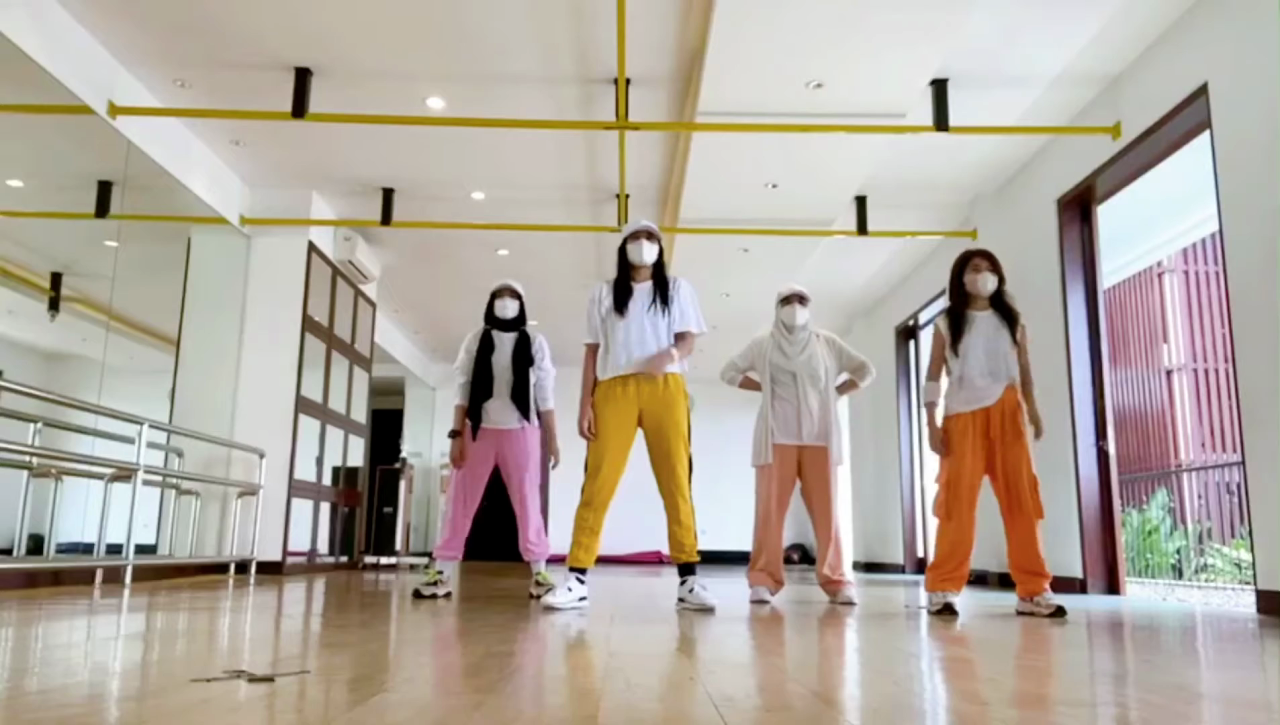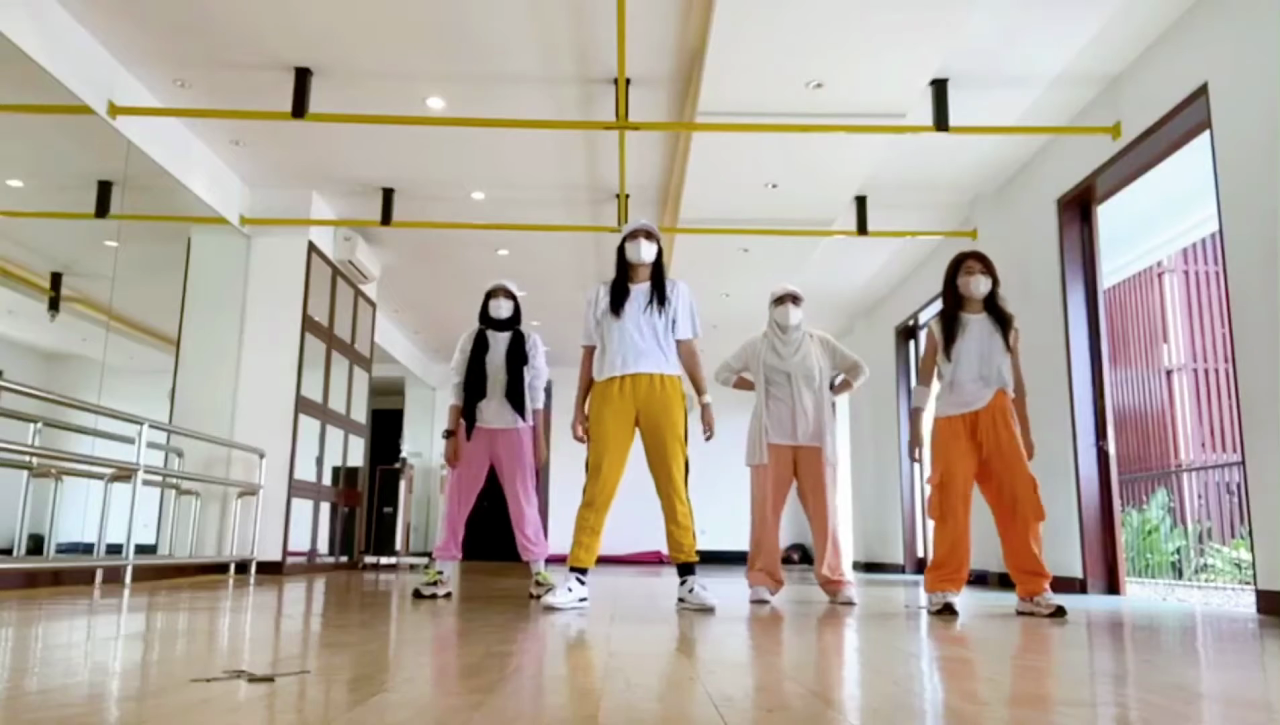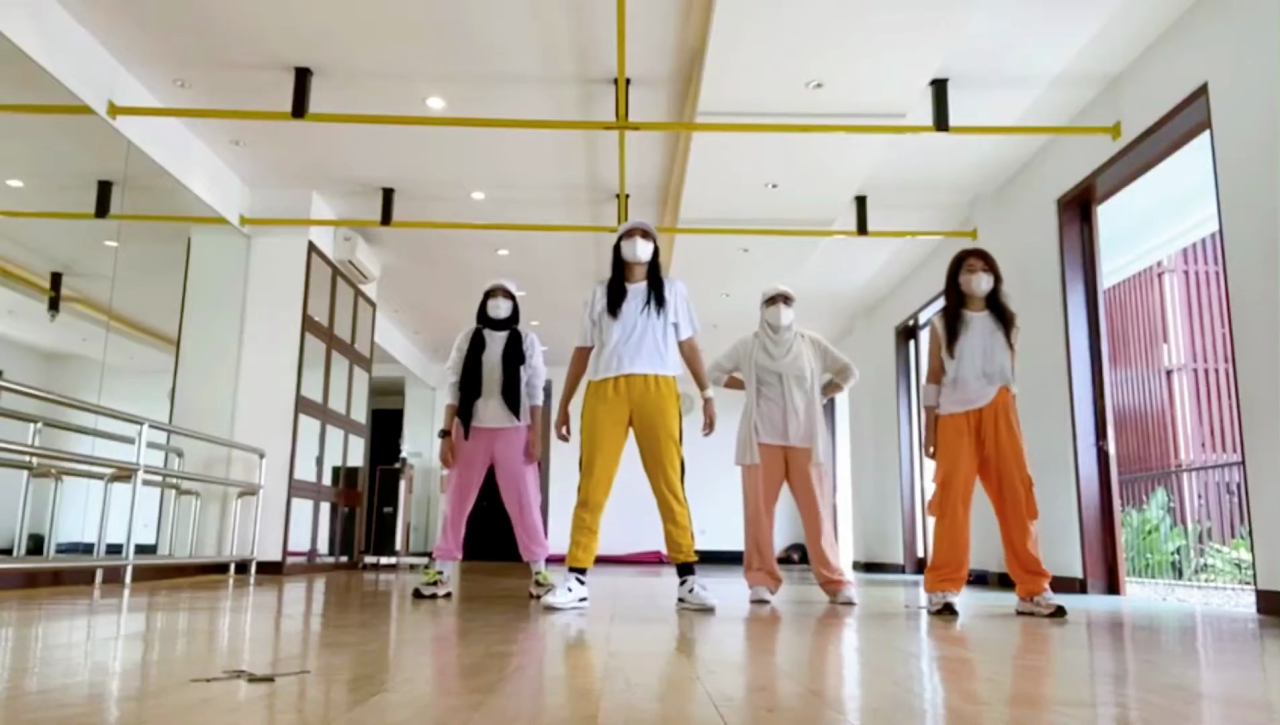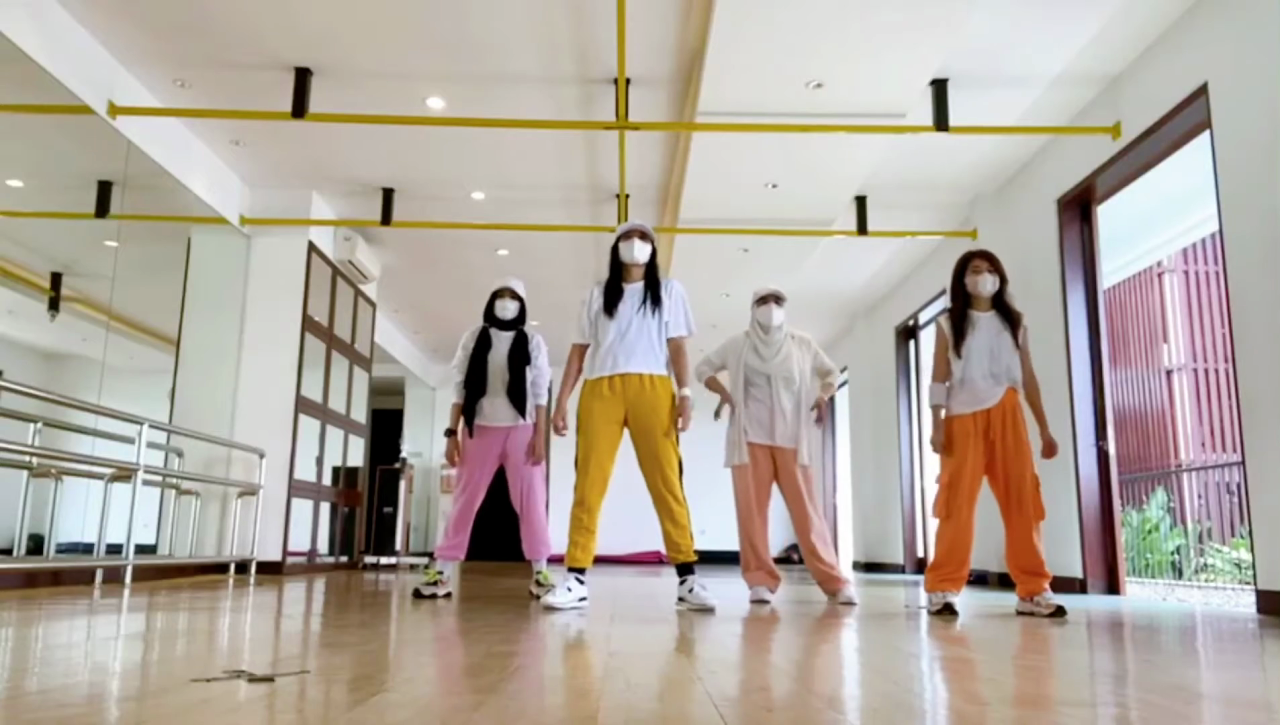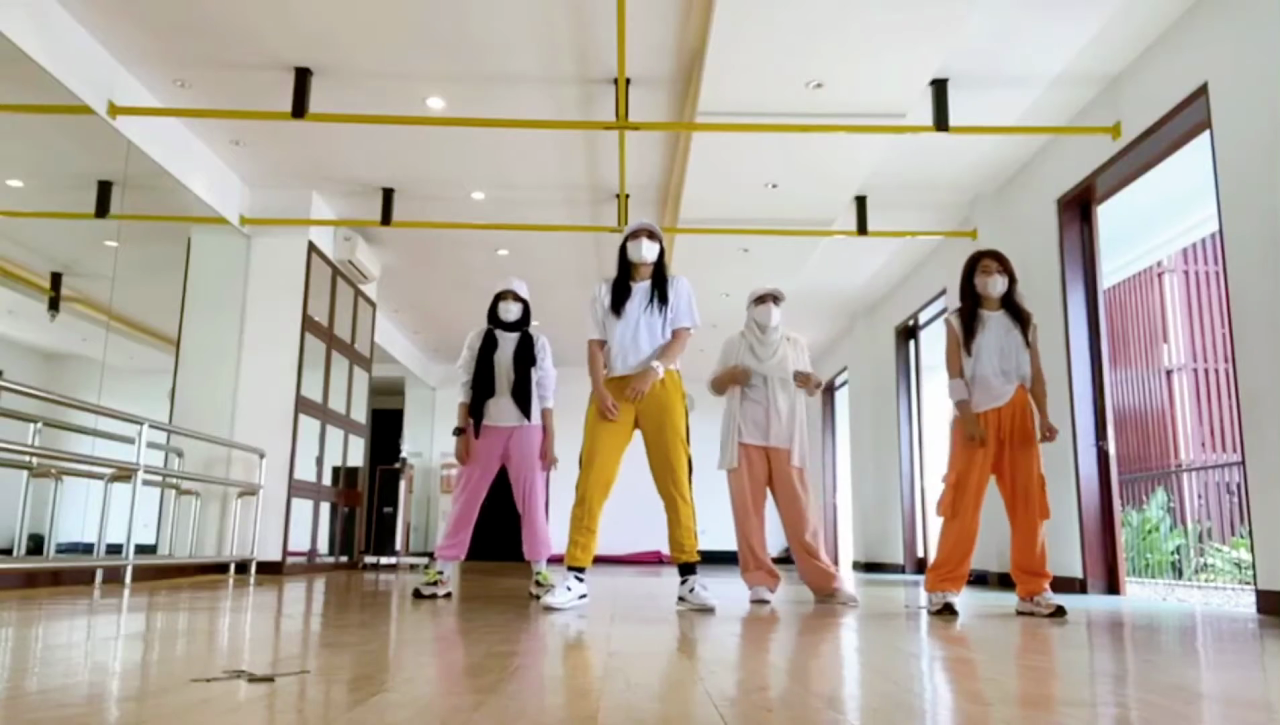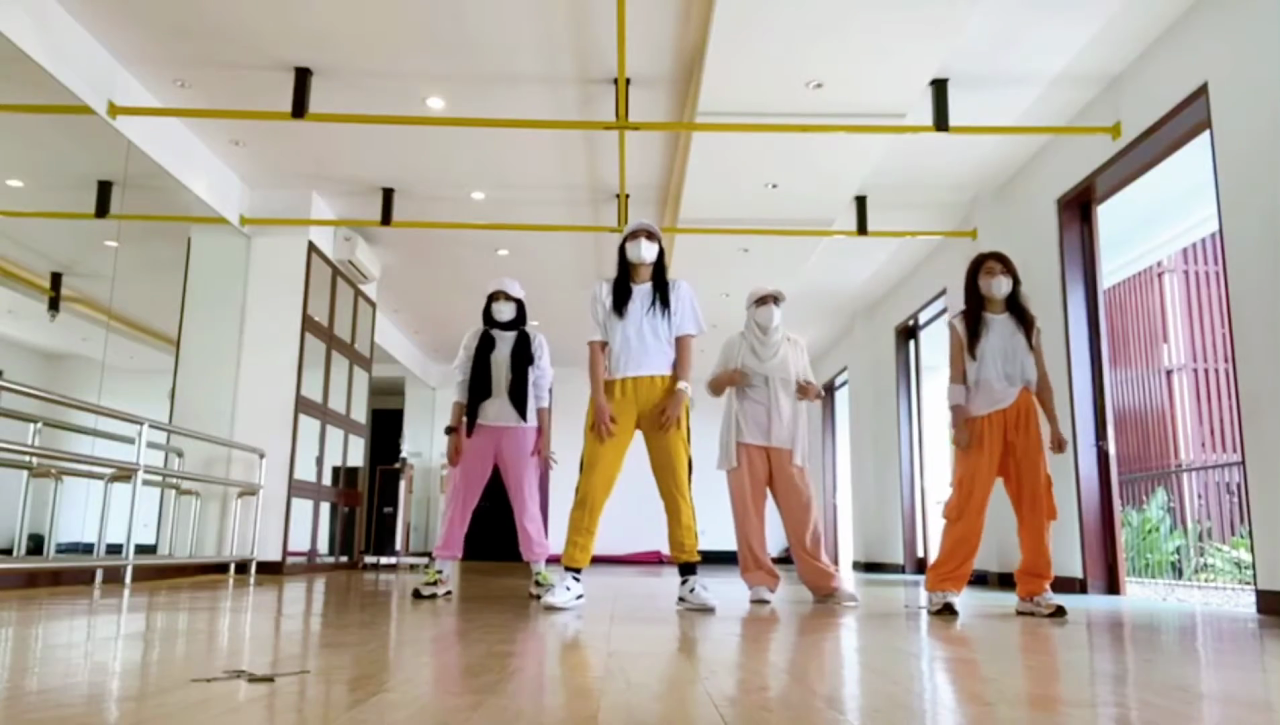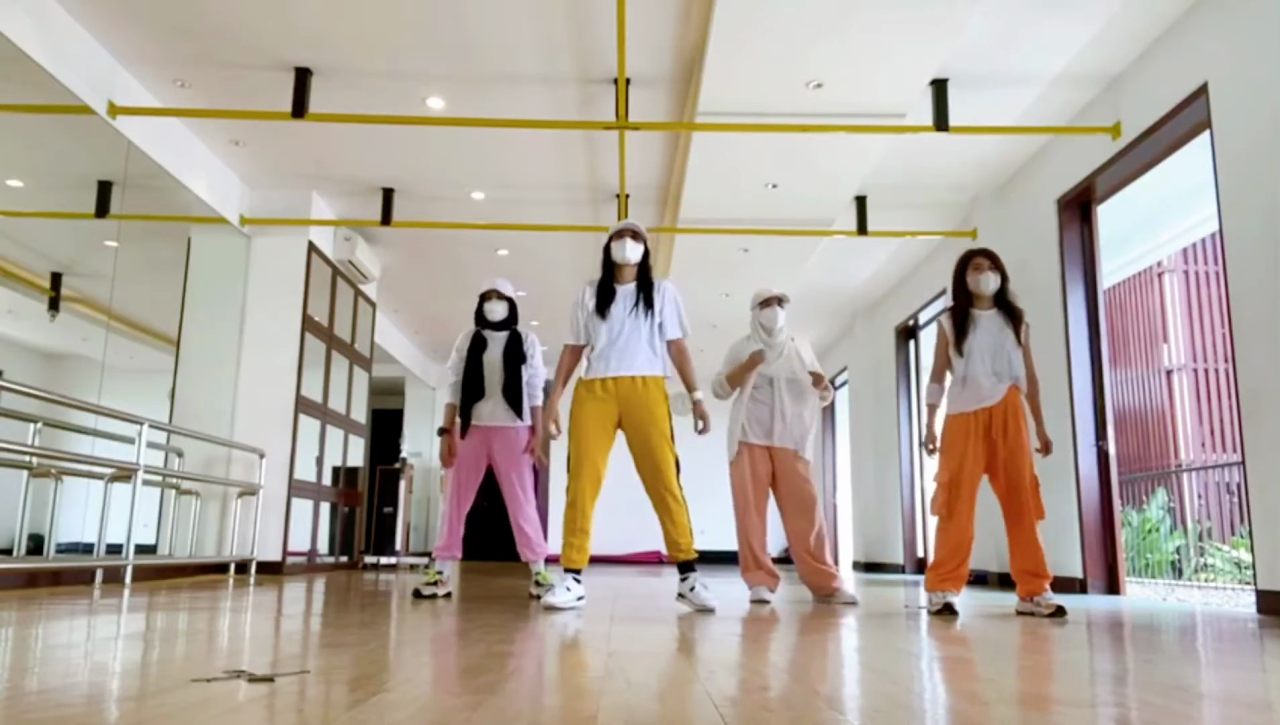
dt=0.3s
person 1, frame 1
left shoulder: (677, 289)
right shoulder: (605, 293)
left elbow: (687, 340)
right elbow: (592, 351)
left wrist: (665, 356)
right wrist: (585, 403)
left hip: (665, 389)
right hip: (614, 392)
left knee: (676, 482)
right knee: (598, 482)
left ankle: (688, 580)
right ankle: (577, 579)
person 1, frame 2
left shoulder: (676, 291)
right shoulder: (603, 294)
left elbow: (687, 348)
right elbow: (590, 353)
left wrist: (705, 398)
right wrist: (579, 406)
left hip: (662, 390)
right hip: (611, 391)
left knee: (673, 482)
right knee: (599, 483)
left ankle: (688, 580)
right ankle: (577, 580)
person 1, frame 3
left shoulder: (672, 291)
right shoulder: (600, 294)
left elbow: (688, 345)
right elbow: (583, 351)
left wrist: (707, 394)
right wrist: (563, 404)
left hip: (657, 389)
right hip: (605, 392)
left knee: (669, 481)
right knee: (593, 483)
left ankle: (687, 580)
right ankle: (577, 580)
person 1, frame 4
left shoulder: (669, 290)
right shoulder: (598, 294)
left elbow: (677, 345)
right elbow: (580, 348)
left wrist: (684, 393)
right wrist: (561, 399)
left hip: (650, 389)
right hip: (600, 391)
left knee: (666, 480)
right knee: (589, 483)
left ankle: (687, 579)
right ankle: (576, 580)
person 1, frame 5
left shoulder: (676, 287)
right shoulder: (606, 292)
left elbow: (681, 336)
right elbow: (596, 345)
left wrist: (653, 370)
right wrist: (600, 390)
left hip: (661, 389)
right hip: (612, 390)
left knee: (675, 480)
right knee: (592, 480)
left ankle: (689, 579)
right ankle: (576, 578)
person 1, frame 6
left shoulder: (677, 290)
right shoulder: (605, 292)
left elbow: (685, 344)
right elbow: (597, 348)
left wrist: (681, 391)
right wrist: (598, 399)
left hip: (663, 390)
right hip: (614, 392)
left knee: (676, 482)
right knee: (593, 482)
left ankle: (689, 579)
right ankle: (572, 578)
person 1, frame 7
left shoulder: (662, 291)
right shoulder: (590, 293)
left elbow: (676, 346)
right elbow: (573, 348)
left wrist: (696, 396)
right wrist: (552, 399)
left hip: (645, 390)
right hip: (594, 392)
left knee: (664, 480)
right knee: (582, 482)
left ankle: (688, 576)
right ankle: (572, 579)
person 2, frame 1
left shoulder: (1012, 321)
right shoulder: (947, 323)
left elbow: (1026, 374)
right elbow: (933, 377)
left wrist: (1032, 408)
right wrist: (932, 422)
left hip: (1007, 414)
right hip: (963, 416)
left knee: (1022, 498)
right knee: (958, 500)
left ankle: (1033, 590)
right ankle: (943, 588)
person 2, frame 2
left shoulder: (1006, 326)
right shoulder: (940, 327)
left elbow: (1016, 380)
right elbow: (924, 379)
left wrist: (1027, 430)
right wrist: (915, 428)
left hip: (998, 417)
right hip: (953, 420)
left knee: (1019, 498)
right knee: (952, 503)
left ankle: (1033, 590)
right ankle: (942, 589)
person 2, frame 3
left shoulder: (1006, 323)
right shoulder: (942, 324)
left elbow: (1009, 375)
right elbow: (933, 379)
left wrist: (1007, 416)
right wrist: (928, 427)
left hip: (1000, 414)
right hip: (956, 418)
left knee: (1016, 498)
right knee: (953, 501)
left ankle: (1032, 590)
right ankle: (943, 588)
person 2, frame 4
left shoulder: (1014, 323)
right shoulder: (949, 324)
left elbow: (1027, 377)
right elbow: (939, 379)
left wrist: (1044, 426)
right wrist: (937, 425)
left hip: (1008, 415)
right hip: (965, 417)
left knee: (1022, 500)
right knee: (958, 502)
left ankle: (1033, 590)
right ankle: (942, 588)
person 2, frame 5
left shoulder: (1023, 322)
right shoulder: (958, 322)
left elbow: (1035, 374)
right elbow: (955, 376)
left wrist: (1043, 416)
right wrist: (968, 418)
left hip: (1017, 414)
right hip: (976, 415)
left knee: (1027, 499)
right knee: (964, 500)
left ankle: (1033, 590)
right ankle: (943, 587)
person 2, frame 6
left shoulder: (1027, 325)
right shoulder: (962, 325)
left elbow: (1040, 378)
right elbow: (957, 379)
left wrist: (1053, 425)
right wrist: (960, 423)
left hip: (1022, 416)
right hip: (979, 419)
left knee: (1034, 502)
right knee: (969, 502)
left ankle: (1034, 590)
right ankle: (943, 587)
person 2, frame 7
left shoulder: (1016, 321)
right shoulder: (950, 322)
left elbow: (1029, 376)
right elbow: (938, 376)
left wrist: (1040, 425)
right wrist: (929, 424)
left hip: (1009, 414)
right hip: (965, 415)
left knee: (1022, 499)
right knee: (958, 500)
left ankle: (1033, 590)
right ankle: (943, 588)
person 3, frame 1
left shoulder: (535, 342)
right shoulder: (476, 340)
left elbow: (544, 393)
right elbow: (463, 389)
left wrist: (552, 437)
right wrist: (456, 434)
left hip: (521, 430)
right hip: (479, 429)
left knee: (527, 501)
right knee: (460, 499)
left ankle: (538, 572)
right ankle: (442, 572)
person 3, frame 2
left shoulder: (529, 342)
right shoulder: (471, 340)
left elbow: (537, 393)
right elbow: (458, 389)
left wrist: (540, 438)
right wrist: (451, 433)
left hip: (515, 430)
right hip: (473, 429)
left knee: (523, 501)
right knee: (457, 499)
left ankle: (538, 572)
right ankle: (442, 572)
person 3, frame 3
left shoulder: (526, 341)
right shoulder: (468, 339)
left elbow: (535, 390)
right elbow: (455, 388)
left wrist: (536, 434)
right wrist: (446, 433)
left hip: (513, 430)
right hip: (471, 429)
left knee: (524, 500)
right knee: (457, 500)
left ankle: (538, 572)
right ankle: (441, 572)
person 3, frame 4
left shoulder: (533, 342)
right shoulder: (474, 338)
left elbow: (540, 392)
right elbow: (461, 388)
left wrist: (539, 434)
right wrist: (452, 432)
left hip: (521, 428)
right hip: (480, 428)
left knee: (531, 500)
right knee: (465, 498)
left ankle: (540, 572)
right ankle: (442, 572)
person 3, frame 5
left shoulder: (537, 343)
right shoulder: (479, 339)
left elbow: (546, 394)
right elbow: (467, 388)
left wrist: (549, 438)
right wrist: (461, 431)
left hip: (526, 429)
right hip: (484, 428)
left knee: (532, 501)
right knee: (466, 498)
left ankle: (540, 572)
right ankle: (442, 572)
person 3, frame 6
left shoulder: (534, 342)
right shoulder: (475, 339)
left elbow: (542, 392)
right elbow: (462, 387)
left wrist: (544, 436)
right wrist: (453, 430)
left hip: (519, 429)
right hip: (477, 428)
left knee: (526, 500)
right knee: (460, 497)
left ankle: (539, 572)
right ankle: (441, 572)
person 3, frame 7
left shoulder: (526, 341)
right shoulder: (468, 340)
left elbow: (535, 392)
right elbow: (455, 388)
left wrist: (537, 433)
right wrist: (447, 431)
left hip: (513, 429)
right hip: (472, 428)
left knee: (521, 500)
right knee: (456, 499)
left ankle: (538, 571)
right ankle: (442, 572)
person 4, frame 1
left shoulder: (826, 343)
right shoulder: (763, 345)
left elbow: (865, 370)
right elbow: (729, 372)
left wrist: (837, 393)
right wrist: (762, 387)
left hip: (818, 437)
right hip: (777, 437)
left knee: (825, 509)
right knee: (770, 508)
left ankle: (835, 581)
right ankle: (763, 580)
person 4, frame 2
left shoulder: (820, 343)
right shoulder: (756, 345)
left elbow: (858, 369)
right elbow: (723, 373)
left wrist: (831, 393)
right wrist: (756, 387)
left hip: (814, 437)
right hip: (772, 437)
left knee: (822, 510)
right knee: (766, 508)
left ankle: (835, 581)
right ankle: (763, 580)
person 4, frame 3
left shoulder: (811, 343)
right shoulder: (748, 345)
left elbow: (848, 372)
right elbow: (715, 372)
left wrist: (822, 395)
right wrist: (748, 386)
left hip: (805, 438)
right hip: (762, 437)
left knee: (817, 509)
right knee: (759, 508)
left ankle: (835, 581)
right ankle: (762, 580)
person 4, frame 4
left shoulder: (801, 343)
right shoulder: (738, 344)
left elbow: (831, 371)
right elbow: (704, 368)
left wrist: (825, 396)
right wrist: (721, 391)
left hip: (791, 439)
right hip: (749, 438)
left knee: (805, 509)
right knee: (751, 509)
left ankle: (834, 580)
right ankle: (760, 580)
person 4, frame 5
left shoulder: (795, 345)
right shoulder: (735, 344)
left elbow: (809, 388)
right elbow: (715, 386)
left wrist: (814, 384)
right wrist: (727, 377)
left hip: (786, 440)
right hip: (745, 439)
left knee: (798, 511)
right knee: (748, 509)
left ankle: (826, 581)
right ankle: (759, 580)
person 4, frame 6
left shoulder: (795, 346)
right shoulder: (735, 344)
left elbow: (808, 387)
right elbow: (713, 389)
left wrist: (815, 391)
right wrist: (724, 379)
left hip: (786, 441)
right hip: (745, 439)
left knee: (801, 508)
right knee: (749, 510)
left ankle: (824, 582)
right ankle: (760, 580)
person 4, frame 7
left shoulder: (800, 347)
right shoulder: (742, 347)
left elbow: (824, 395)
right elbow: (719, 389)
left wrist: (824, 386)
right wrist: (745, 368)
left hip: (790, 441)
right hip: (750, 439)
left knee: (804, 507)
right knee: (750, 510)
left ankle: (825, 582)
right ankle: (759, 580)
